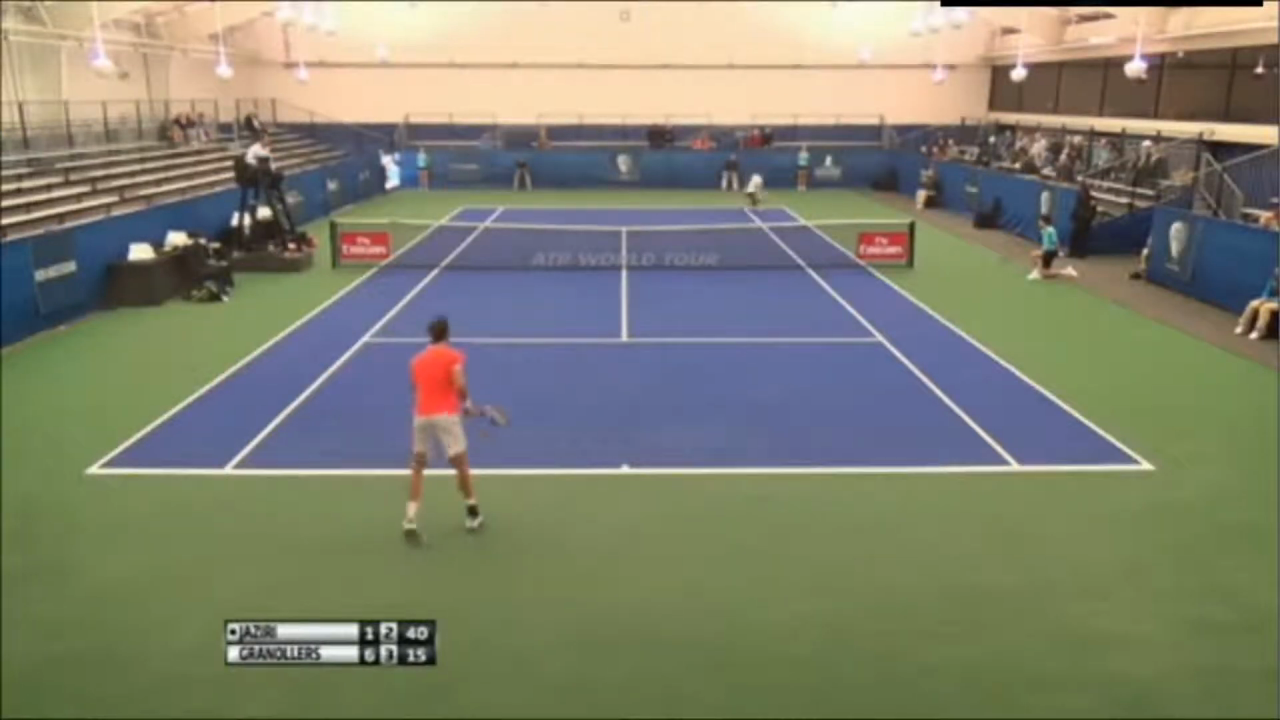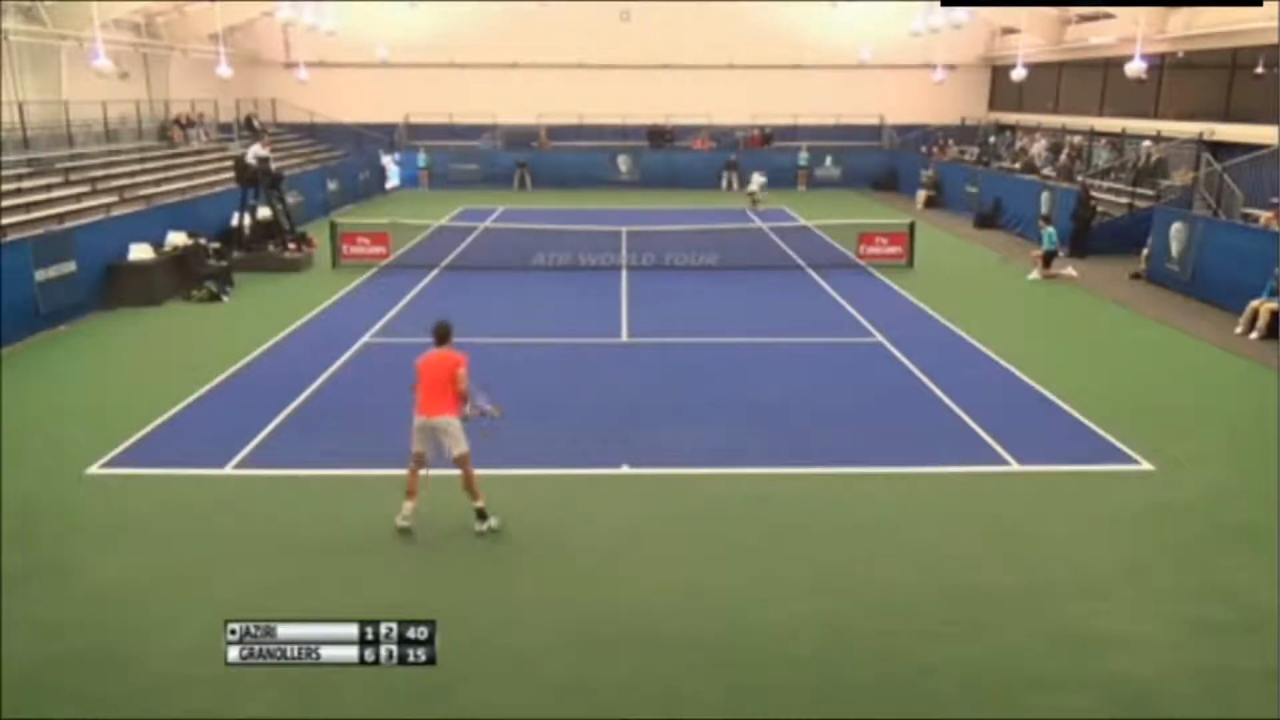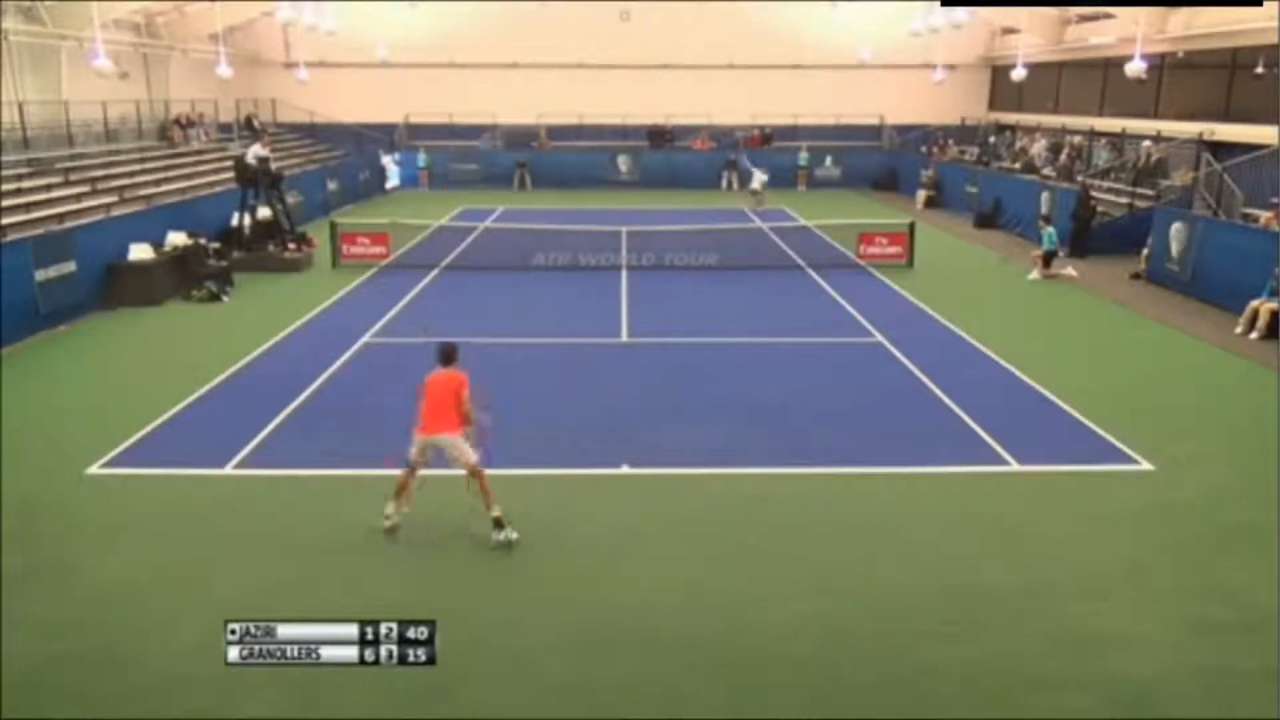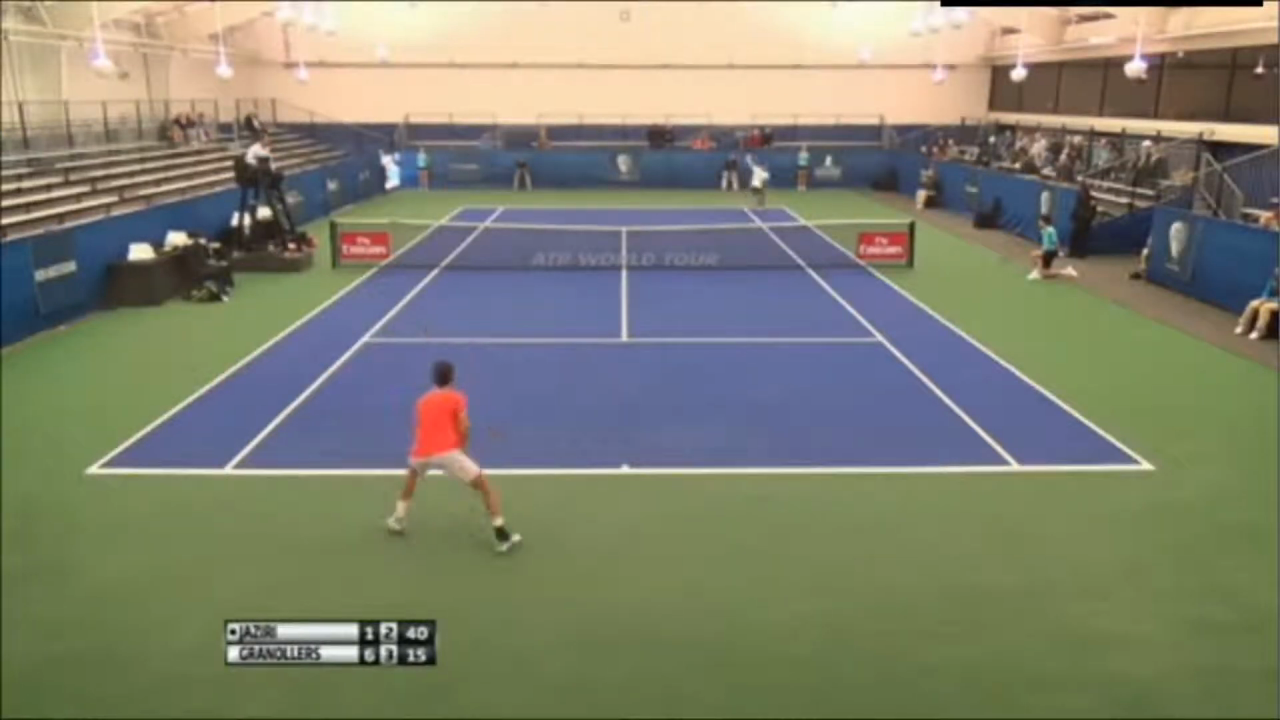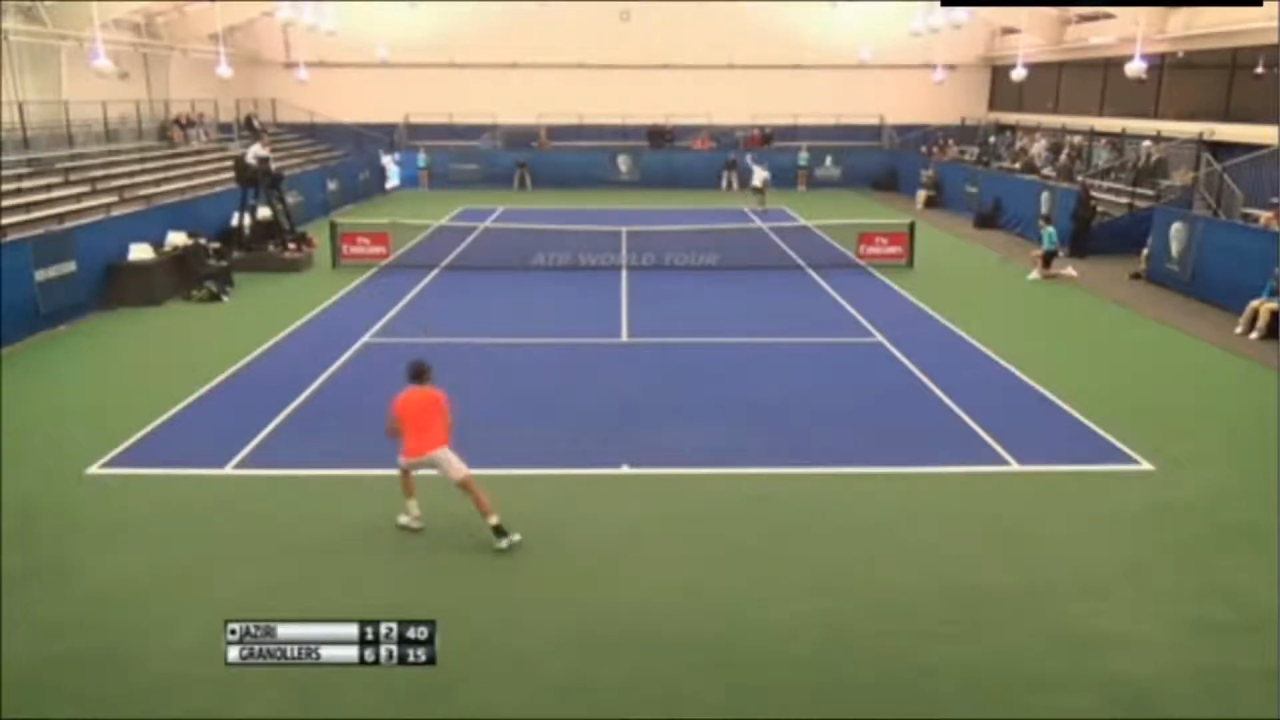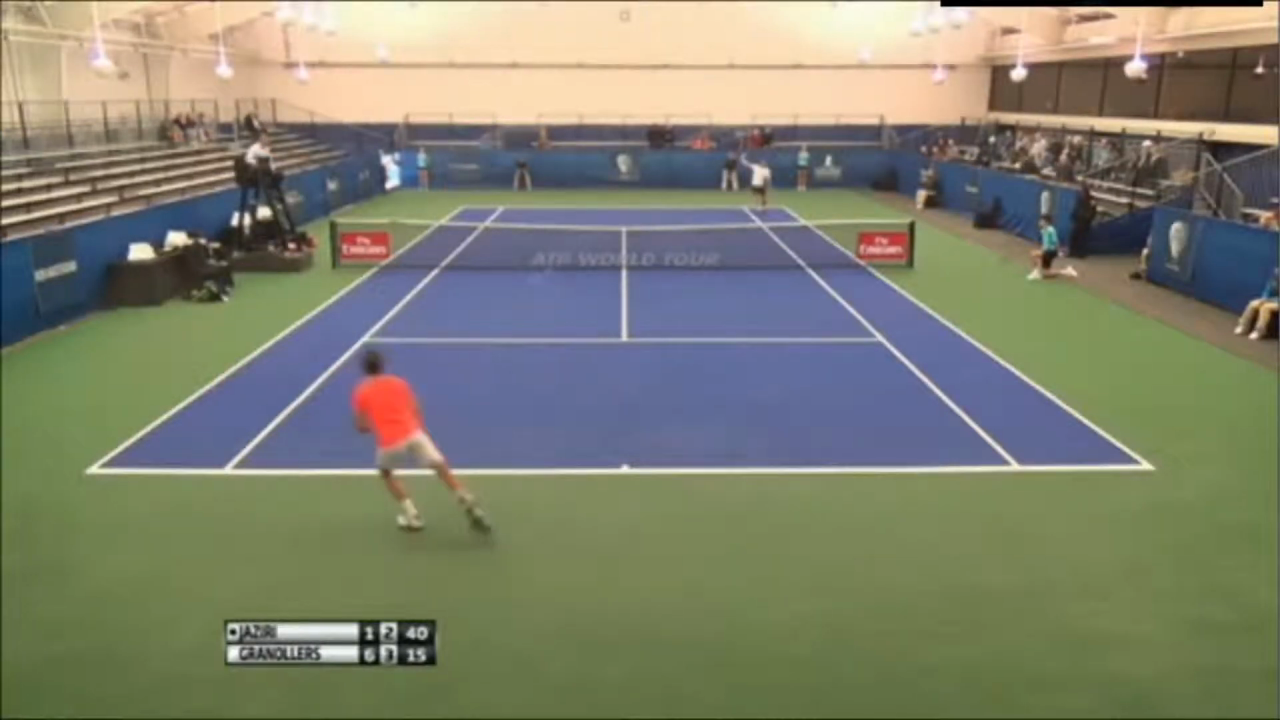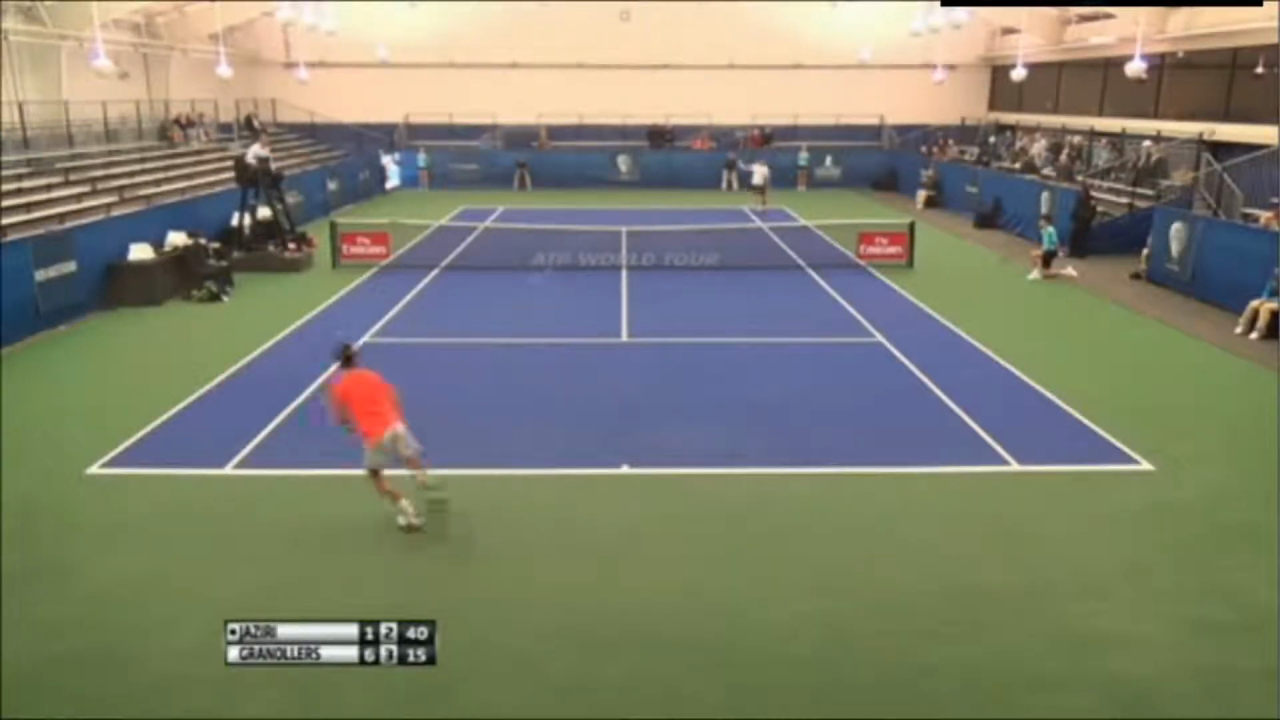
dt=0.1s
person 1, frame 1
left shoulder: (417, 359)
right shoulder: (453, 355)
right elbow: (460, 385)
right wrist: (466, 403)
left hip: (421, 416)
right hip: (445, 415)
left knee: (417, 467)
right knee: (460, 465)
left ankle: (411, 519)
right ankle: (472, 514)
person 1, frame 2
left shoulder: (421, 360)
right shoulder: (457, 358)
right elbow: (462, 389)
right wrist: (465, 407)
left hip: (422, 417)
right hip: (445, 417)
left knee: (416, 466)
right knee: (465, 466)
left ankle: (406, 516)
right ankle: (482, 517)
person 1, frame 3
left shoulder: (429, 379)
right shoulder: (461, 378)
right elbow: (466, 411)
right wrist: (467, 428)
left hip: (423, 433)
right hip: (449, 434)
left knee: (410, 469)
right knee: (479, 476)
left ankle: (391, 515)
right ankle: (499, 528)
person 1, frame 4
left shoulder: (423, 400)
right shoulder: (457, 398)
right elbow: (464, 430)
right wrist: (460, 447)
left hip: (421, 454)
right hip: (448, 452)
left knee: (413, 472)
right knee: (485, 487)
left ankle: (399, 518)
right ankle: (502, 536)
person 1, frame 5
left shoulder: (398, 400)
right shoulder: (436, 394)
left elbow: (392, 432)
right elbow: (447, 425)
left hip: (412, 454)
right hip: (437, 450)
left knee: (405, 469)
right knee: (472, 489)
left ankle: (412, 516)
right ankle: (500, 534)
person 1, frame 6
left shoulder: (360, 392)
right shoulder: (399, 383)
left elbow: (361, 426)
right elbow: (415, 410)
left hip: (388, 443)
right hip: (413, 434)
left knee: (385, 472)
right knee: (444, 472)
left ankle: (411, 516)
right ankle: (470, 509)
person 1, frame 7
left shoulder: (339, 385)
right shoulder: (374, 376)
left elbow: (343, 418)
right elbow: (394, 400)
left wrist: (353, 424)
left hip: (375, 436)
right hip: (396, 425)
left knee: (375, 475)
right knee: (412, 460)
left ankle: (410, 515)
right ankle: (426, 483)
